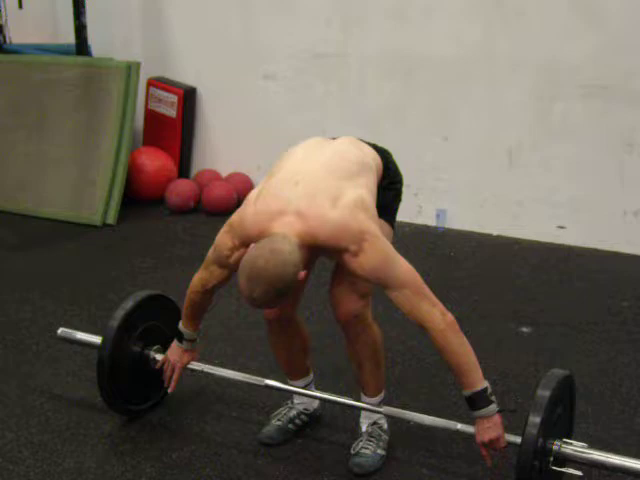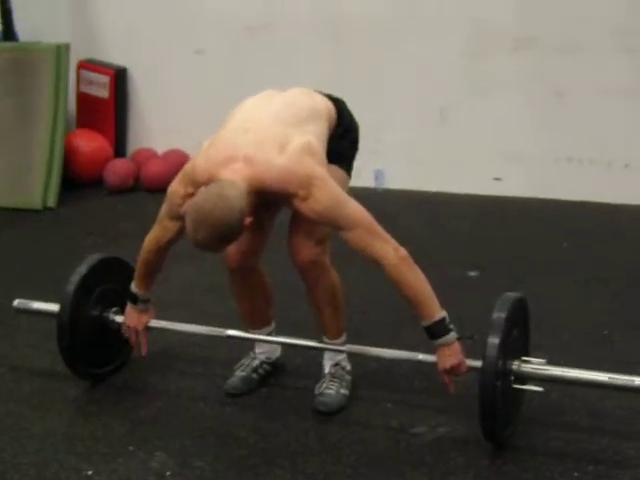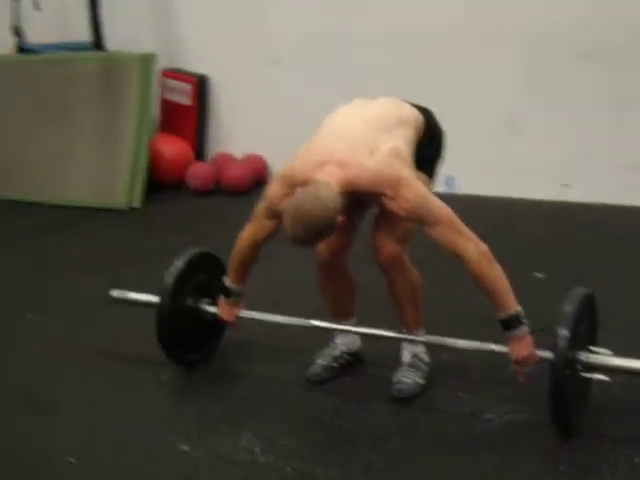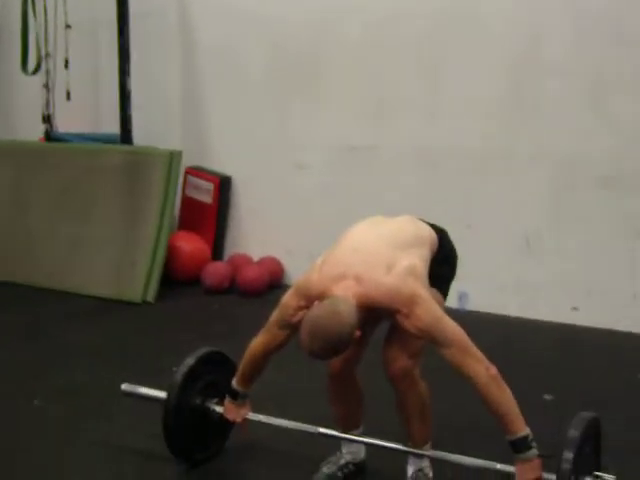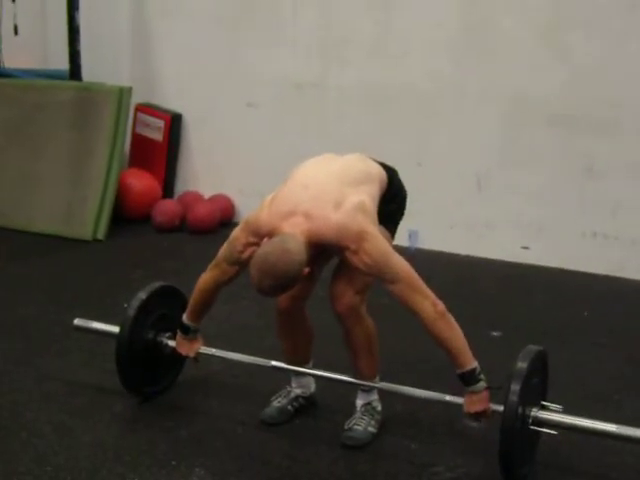
dt=1s
person 1, frame 1
left shoulder: (354, 240)
right shoulder: (242, 230)
left elbow: (437, 318)
right elbow: (203, 282)
left wrist: (483, 407)
right wrist: (185, 341)
left knee: (350, 308)
right knee: (276, 312)
left ankle: (374, 417)
right ankle: (303, 400)
person 1, frame 2
left shoulder: (303, 183)
right shoulder: (193, 181)
left elbow: (391, 252)
right elbow: (157, 240)
left wrist: (443, 336)
right wrist: (138, 301)
left knee: (308, 254)
right knee: (239, 258)
left ankle: (337, 360)
right ankle: (266, 350)
person 1, frame 3
left shoulder: (394, 186)
right shoulder: (290, 183)
left elbow: (473, 249)
right elbow: (251, 236)
left wrist: (515, 328)
right wrist: (230, 295)
left knee: (388, 251)
right knee: (328, 254)
left ankle: (415, 351)
right ankle: (346, 341)
person 1, frame 4
left shoulder: (409, 304)
right shoulder: (306, 294)
left elbow: (483, 370)
right elbow: (264, 342)
left wrist: (524, 449)
right wrist: (237, 396)
left knee: (400, 364)
right knee: (339, 367)
right ankle: (351, 453)
person 1, frame 5
left shoulder: (357, 240)
right shoulder: (255, 231)
left elbow: (431, 306)
right elbow: (212, 277)
left wrist: (473, 381)
right wrist: (188, 331)
left knee: (346, 301)
right knee: (287, 303)
left ankle: (369, 401)
right ankle: (301, 387)
